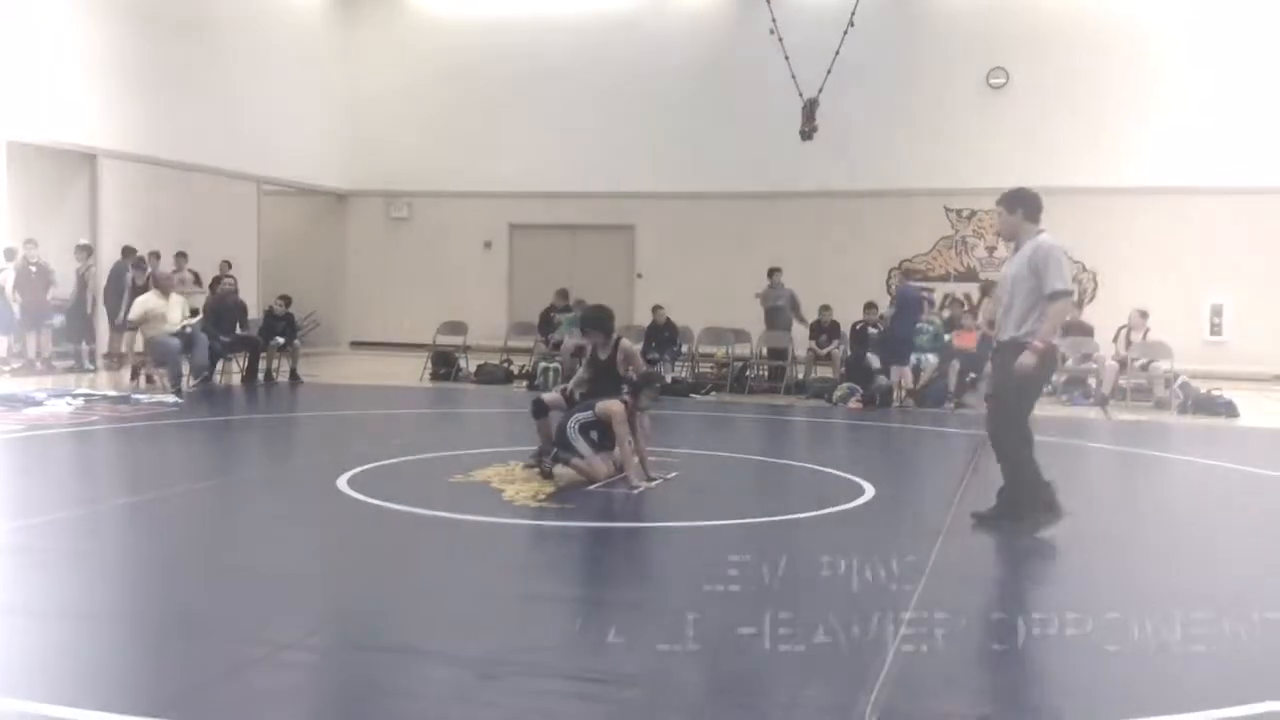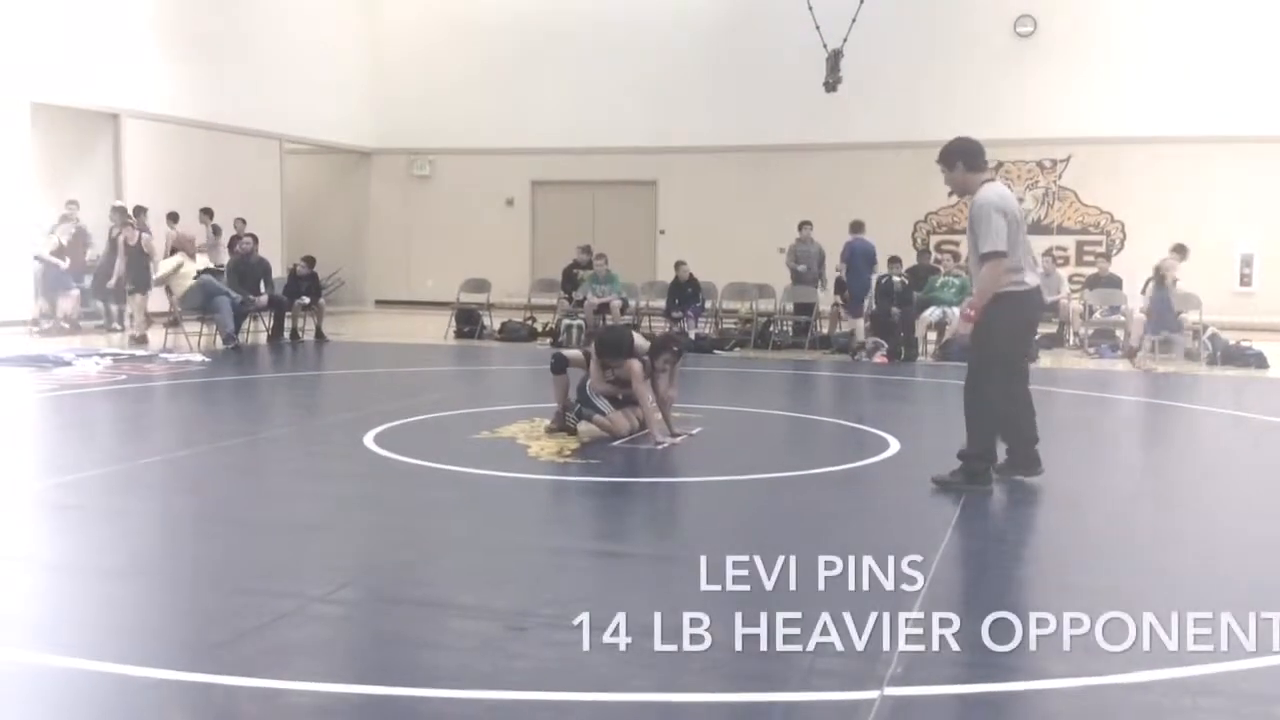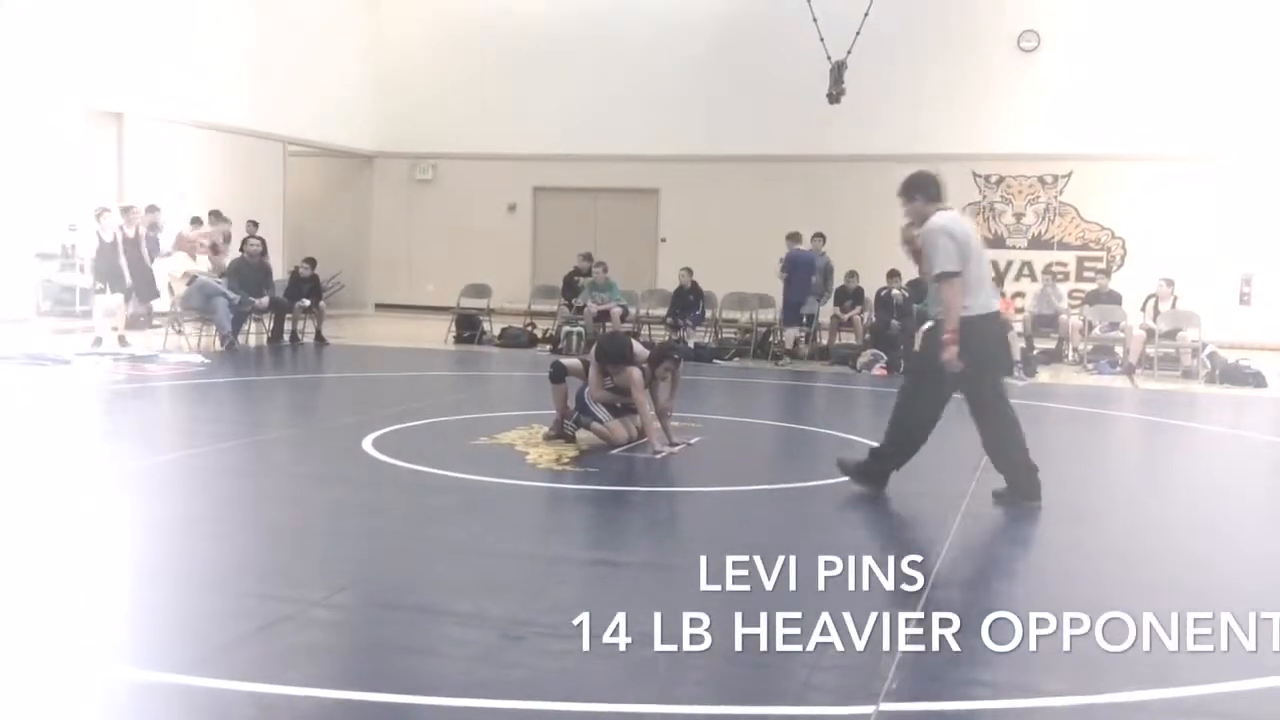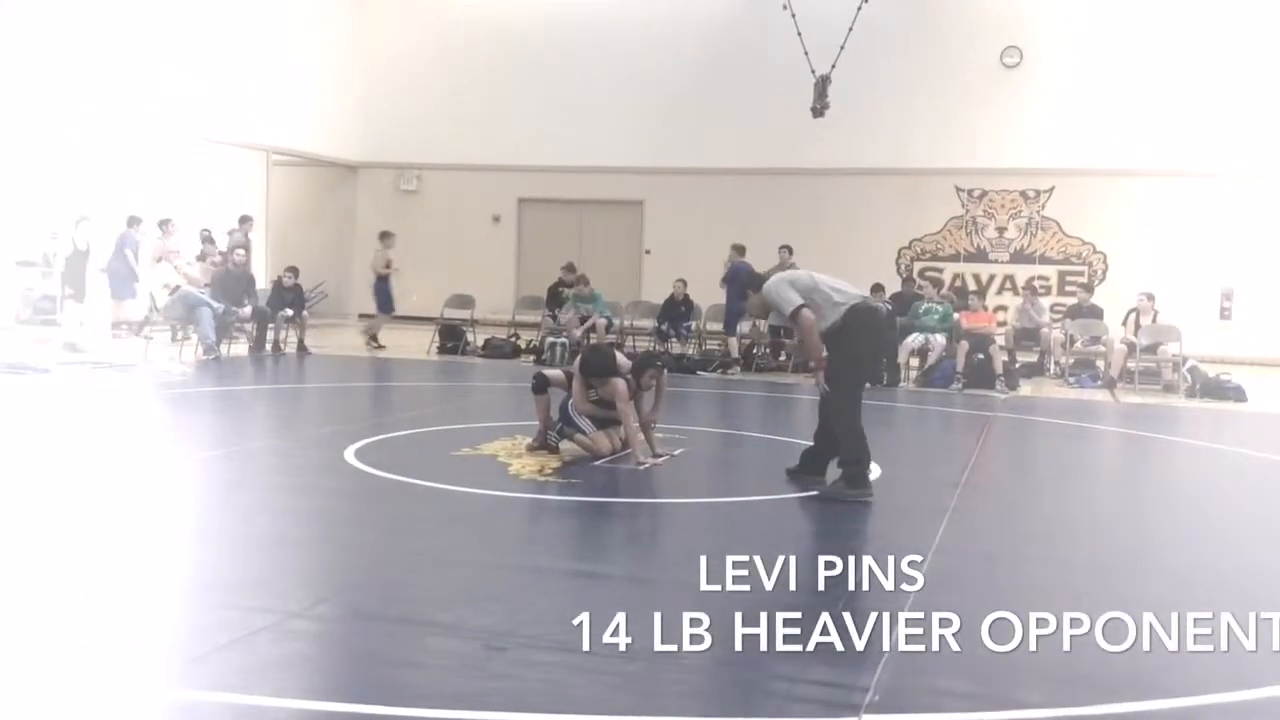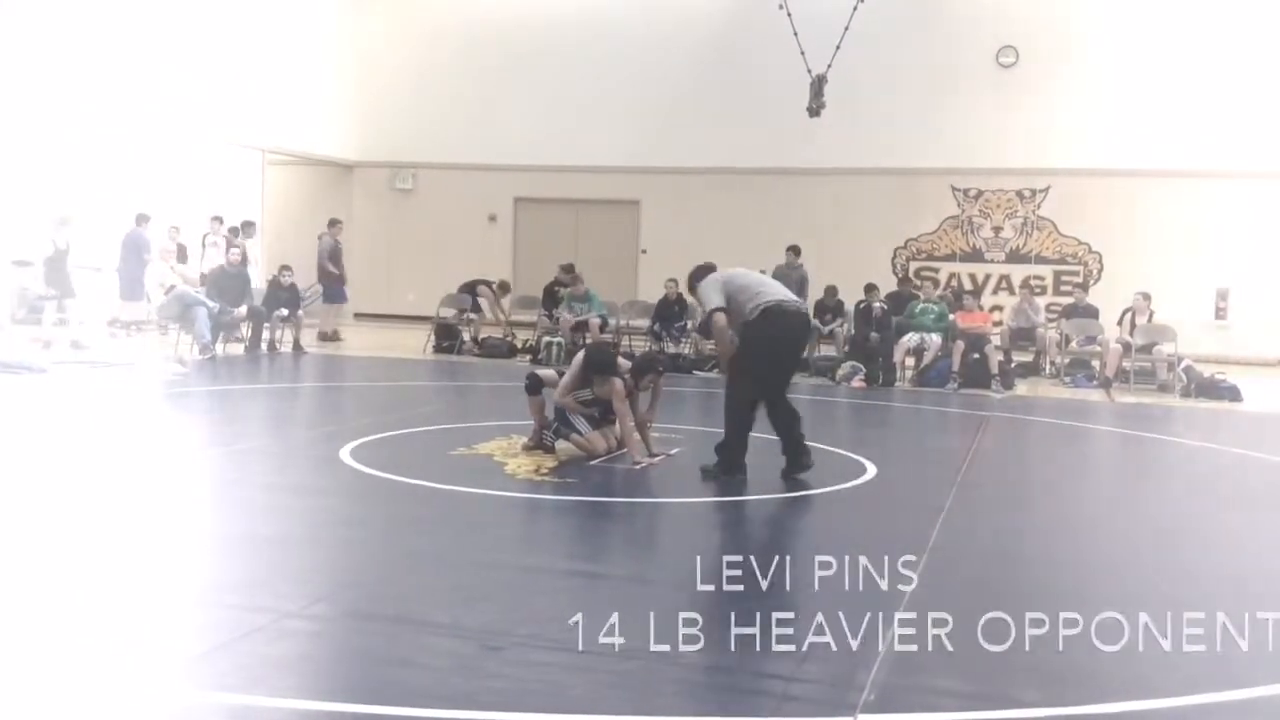
dt=1s
person 1, frame 1
left shoulder: (1046, 249)
right shoulder: (1019, 253)
left elbow: (1062, 301)
left wrist: (1037, 347)
right wrist: (1001, 351)
left hip: (1028, 354)
right hip: (1010, 352)
left knee: (1006, 428)
right knee: (1007, 429)
left ankle: (1041, 502)
right ankle: (1014, 503)
person 1, frame 2
left shoulder: (986, 202)
right shoulder: (998, 193)
left elbow: (995, 264)
left wrist: (969, 314)
right wrist: (978, 307)
left hip: (1007, 302)
right hip: (1024, 297)
left knee: (983, 387)
right knee: (1011, 384)
left ankle: (977, 469)
right ankle: (1024, 456)
person 1, frame 3
left shoulder: (936, 227)
right shoulder: (958, 222)
left elbow: (950, 286)
left wrist: (949, 341)
right wrist: (917, 253)
left hip: (966, 327)
right hip: (989, 322)
left knee: (917, 399)
right knee: (991, 407)
left ankle: (877, 469)
right ankle: (1023, 484)
person 1, frame 4
left shoulder: (771, 288)
right shoulder: (783, 285)
left elbow: (809, 321)
left wrist: (819, 367)
left hip: (858, 322)
right hip: (868, 320)
left knee: (840, 401)
right knee: (834, 397)
left ankle: (856, 479)
right ankle: (814, 465)
person 1, frame 5
left shoulder: (708, 283)
right shoulder: (733, 278)
left elbow: (720, 324)
left wrist: (727, 366)
left hip: (772, 319)
right hip: (800, 319)
left knee: (740, 390)
right knee: (773, 391)
left ankle: (731, 464)
right ankle: (798, 454)
